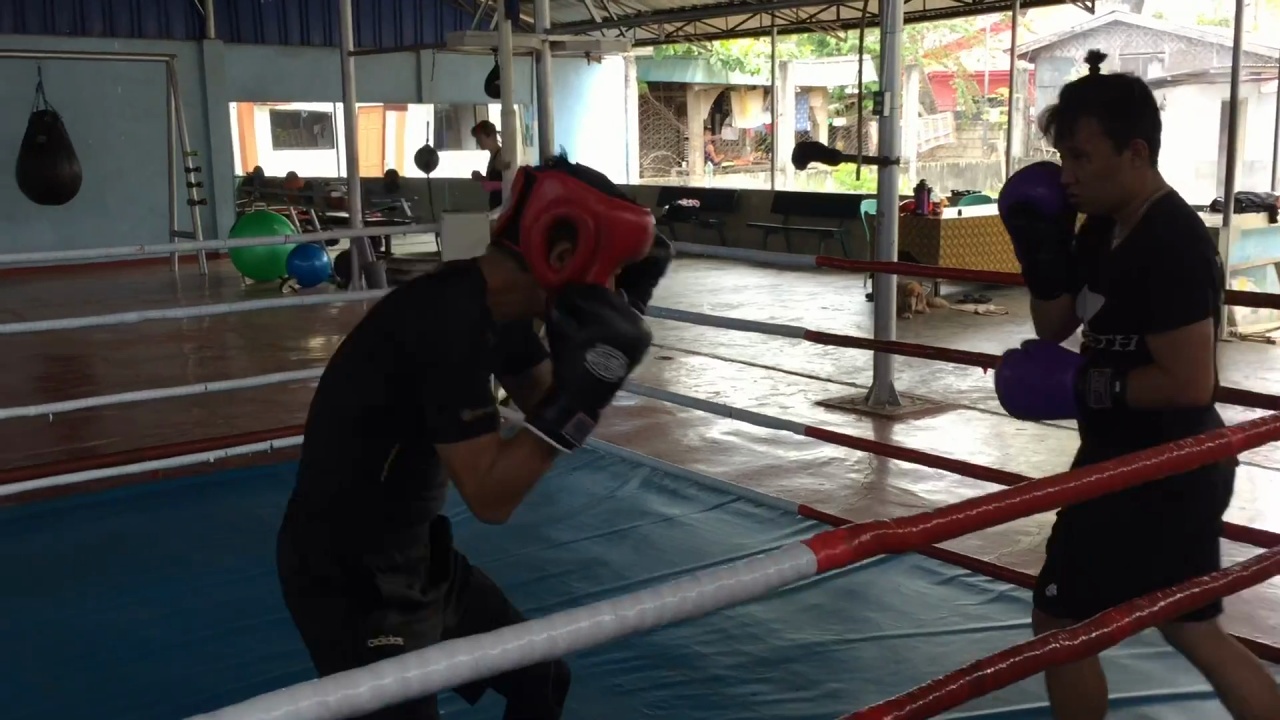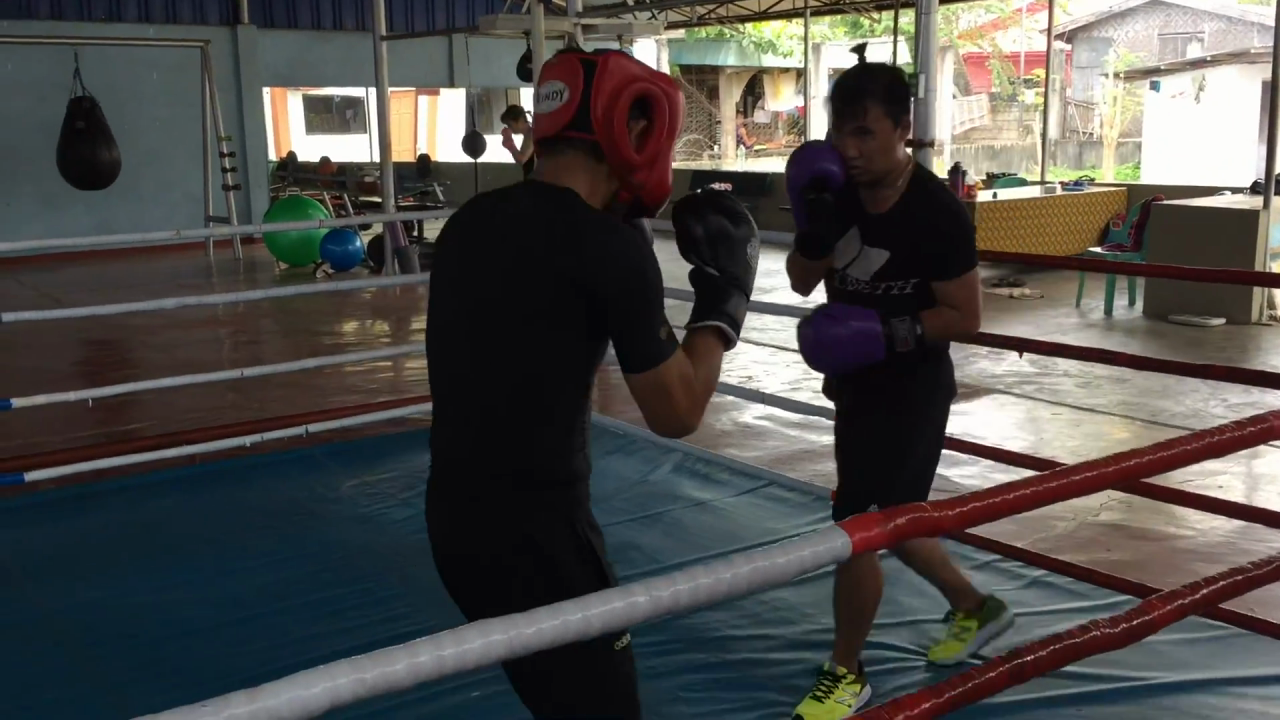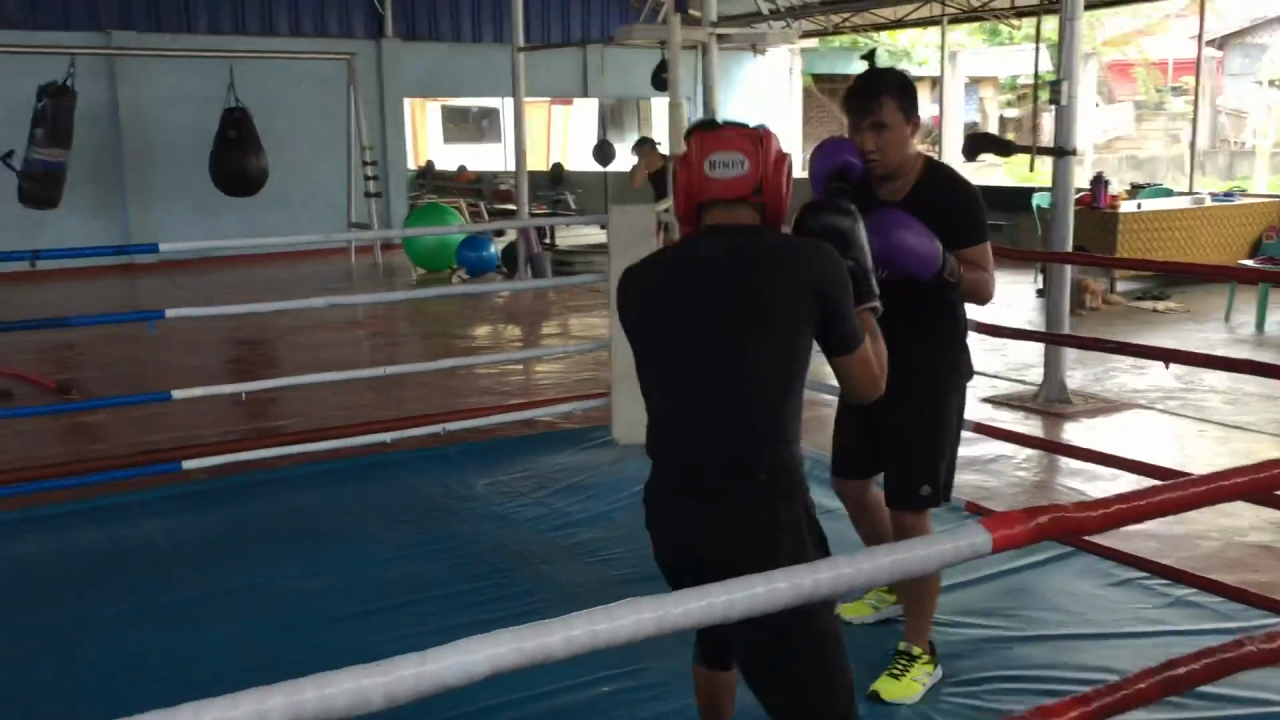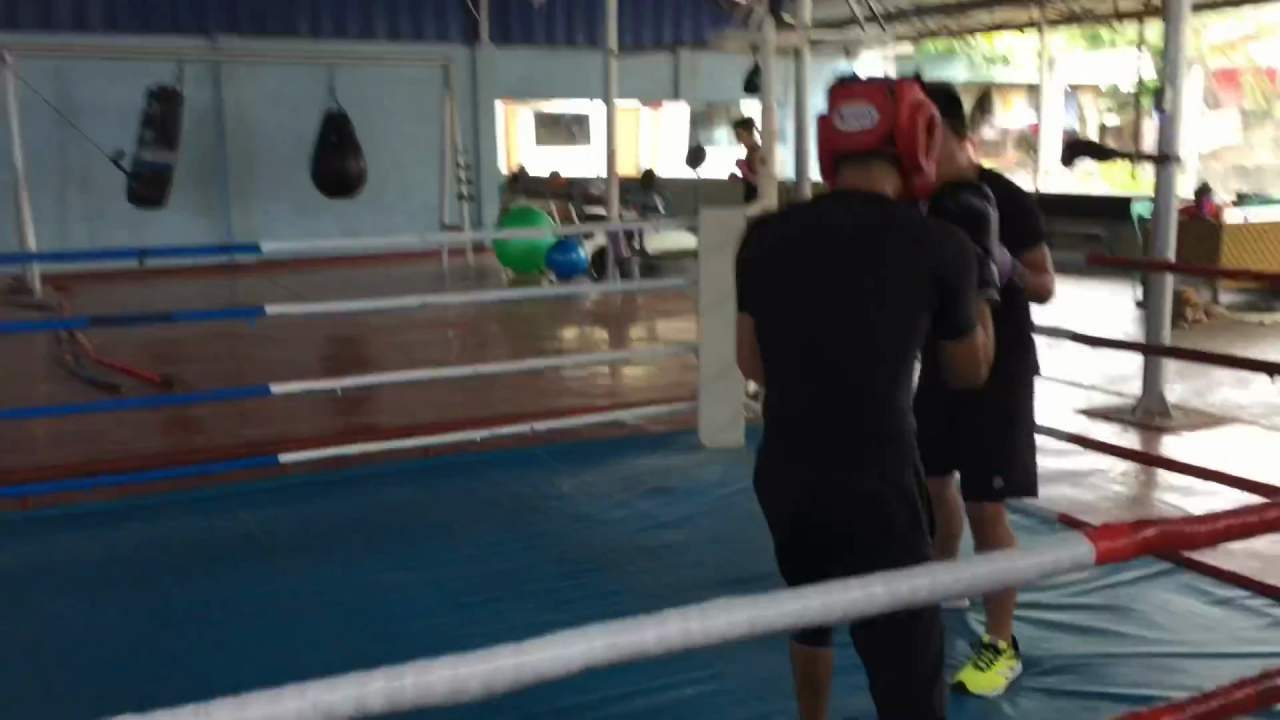
dt=1s
person 1, frame 1
left shoulder: (1171, 248)
right shoulder: (1104, 227)
left elbow: (1189, 384)
right elbow: (1055, 326)
left wrist: (1086, 388)
right wrist: (1041, 254)
left hip: (1153, 478)
right hip: (1179, 471)
left knee: (1057, 624)
right knee: (1193, 628)
person 1, frame 2
left shoulder: (936, 211)
right shoulder: (837, 189)
left elbow: (964, 318)
right elbow: (802, 282)
left wrist: (890, 335)
right wrist: (810, 228)
left hip: (908, 391)
right hip: (855, 385)
right ankle: (976, 607)
person 1, frame 3
left shoulder: (951, 195)
right shoulder: (853, 187)
left elbow: (983, 286)
left wrist: (938, 264)
left hip: (930, 371)
left knee: (909, 512)
right knee: (849, 482)
left ankle: (920, 652)
right ankle: (894, 588)
person 1, frame 4
left shoulder: (1006, 200)
left elbow: (1044, 286)
left wrist: (1003, 268)
left hip: (999, 367)
right hip: (941, 359)
left knee: (986, 508)
right knee: (931, 480)
left ankle: (1001, 645)
person 2, frame 1
left shoulder: (488, 305)
right shoulder: (449, 323)
left elbow: (551, 398)
right elbow: (491, 497)
left wrist: (621, 308)
right wrist: (587, 390)
left hip: (406, 546)
right hip: (345, 564)
person 2, frame 2
left shoulder: (470, 224)
right shoulder: (605, 245)
right elbow: (675, 412)
right wrist: (724, 295)
left hip: (457, 510)
right hip: (536, 522)
person 2, frame 3
left shoulder: (639, 282)
right shoulder: (812, 264)
right elbow: (868, 384)
right wrist: (858, 274)
left hip: (673, 511)
right hip: (765, 514)
left knee: (723, 625)
person 2, frame 4
left shoulder: (766, 238)
right shoulder: (940, 246)
right elbow: (969, 371)
right wrist: (979, 268)
left hip: (783, 475)
right hip: (874, 486)
